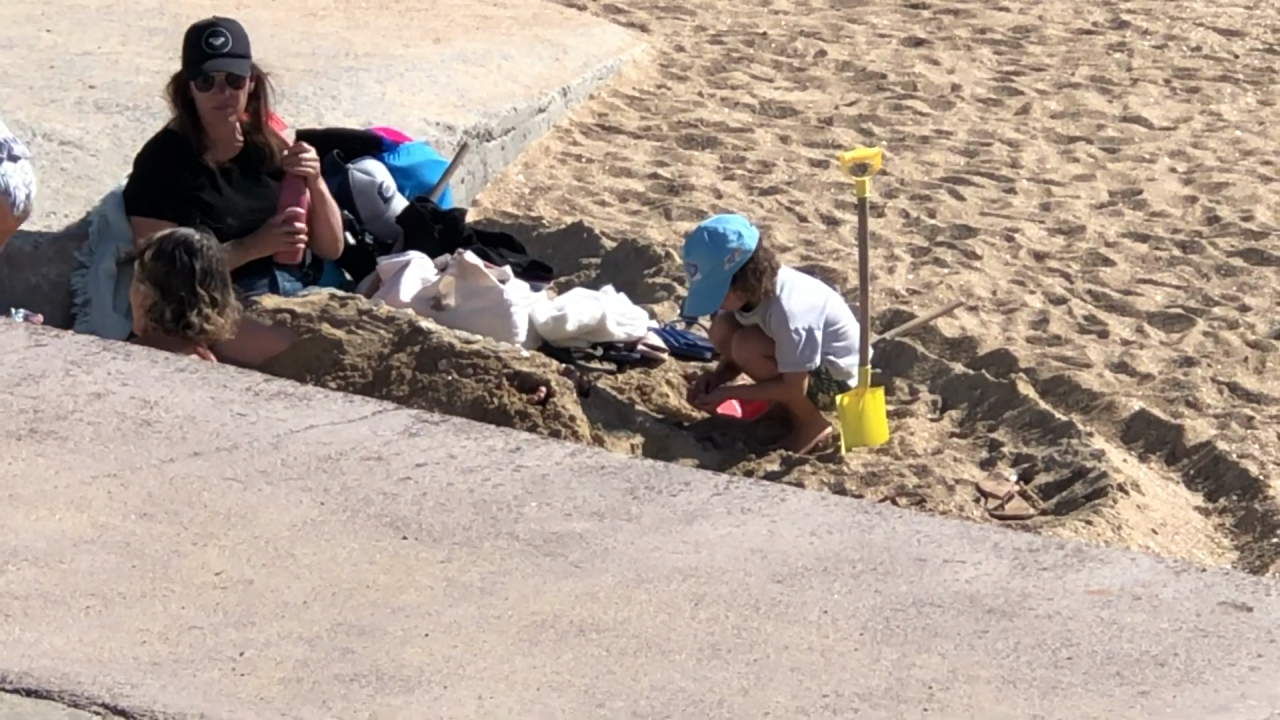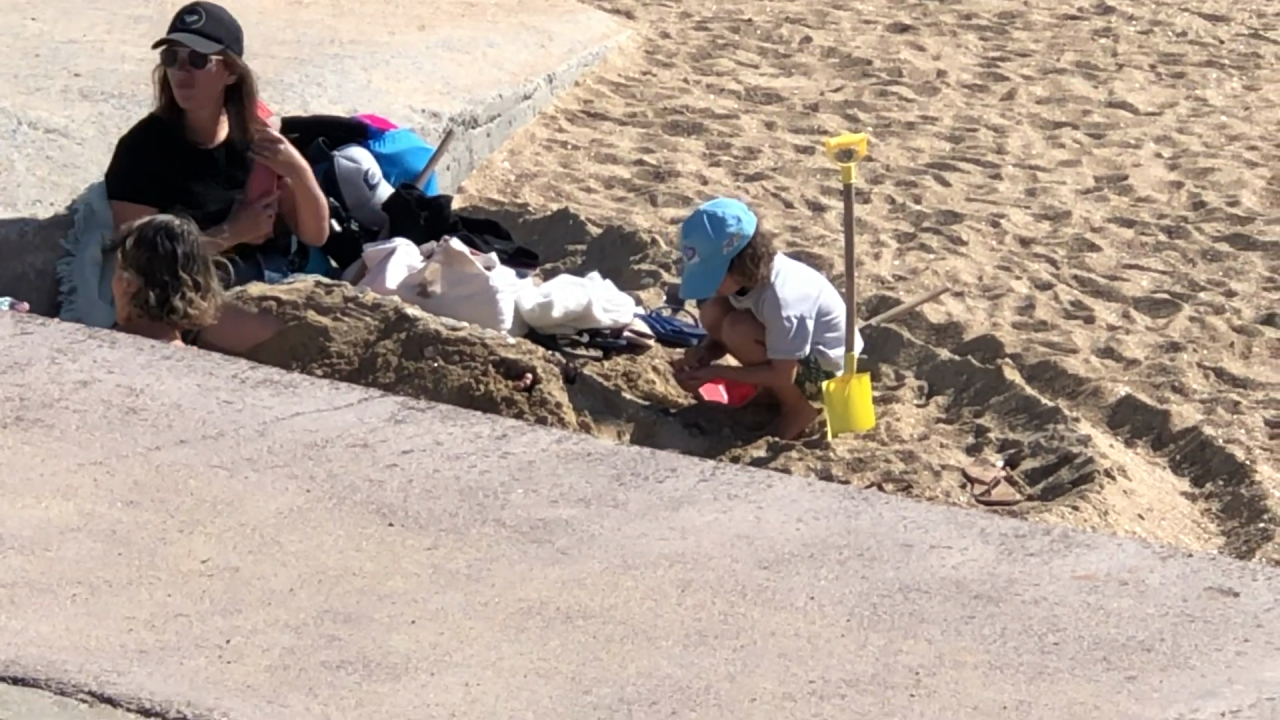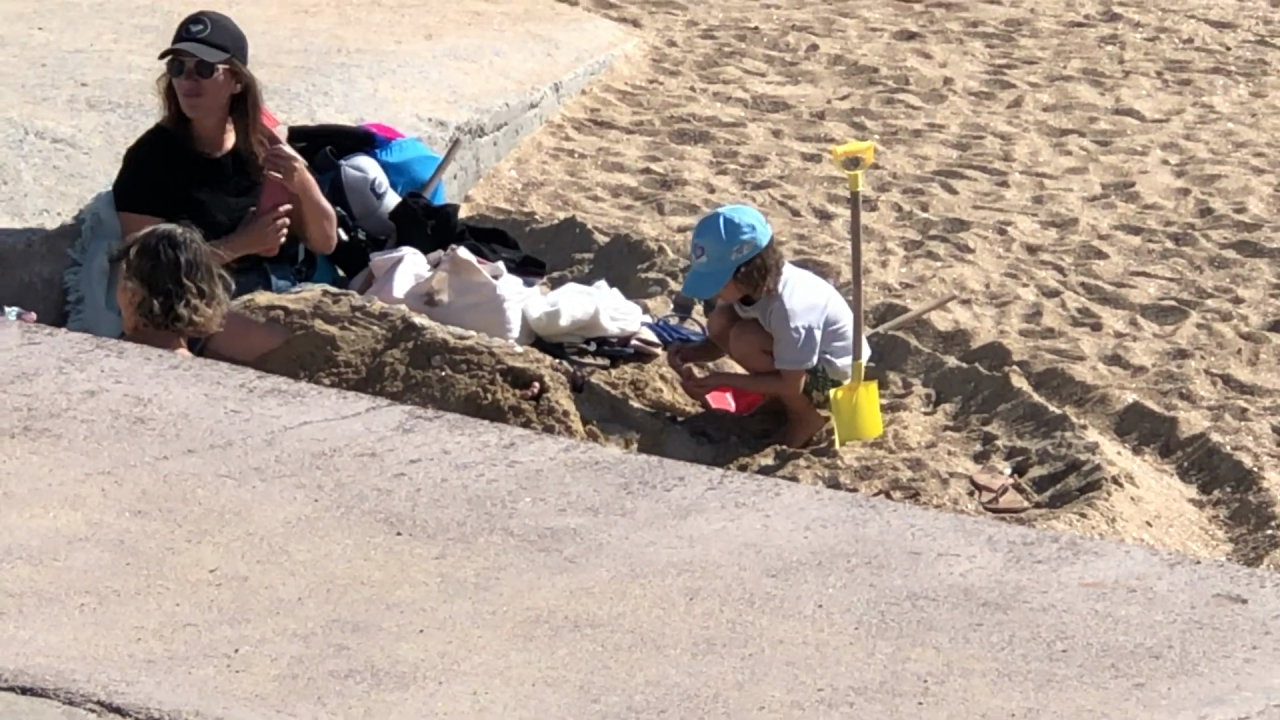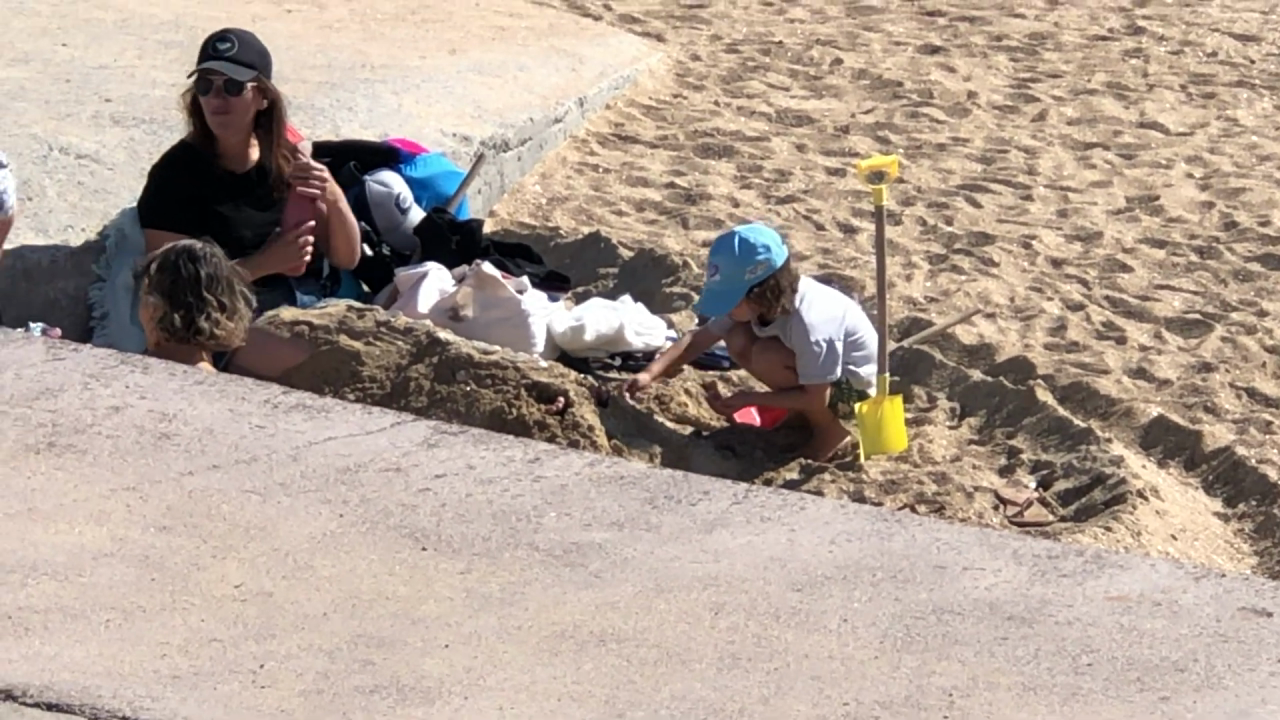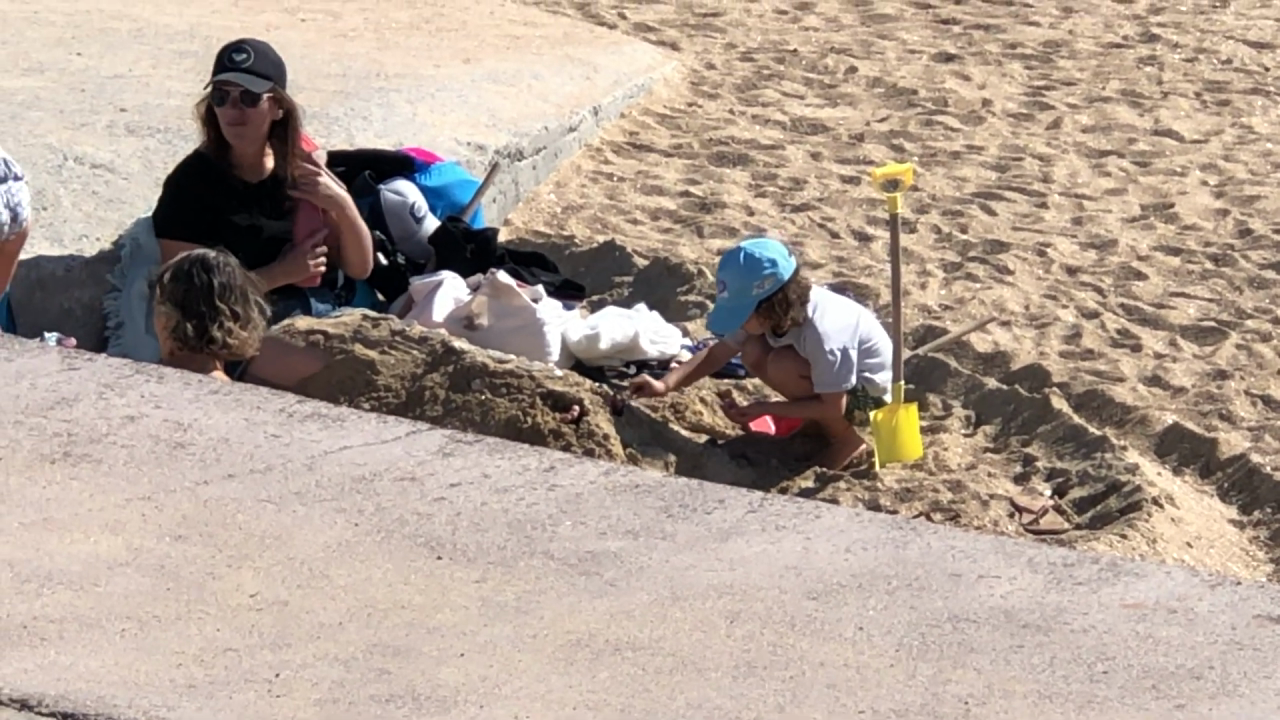
dt=0.4s
person 1, frame 1
left shoulder: (267, 146)
right shoulder: (163, 160)
left elbow: (331, 248)
left wrist: (316, 184)
right wrist: (253, 246)
left hip: (293, 293)
person 1, frame 2
left shoulder: (254, 135)
right shoulder: (143, 151)
left elbow: (315, 237)
left wrist: (299, 172)
right wrist: (231, 234)
left hip: (275, 282)
person 1, frame 3
left shoulder: (261, 144)
right shoulder: (153, 157)
left elbow: (324, 243)
left wrist: (304, 184)
right wrist: (239, 244)
left hip: (286, 291)
person 1, frame 4
left shoulder: (285, 160)
right shoulder: (177, 173)
left elbow: (346, 258)
left wrist: (334, 199)
right wrist: (264, 263)
left hip: (311, 307)
person 1, frame 5
left shoulder: (300, 169)
right shoulder: (192, 183)
left elbow: (359, 269)
left wrist: (343, 205)
right wrist: (281, 274)
left hip: (327, 315)
person 2, frame 1
left shoulder: (788, 309)
right shoulder: (750, 290)
left elbow: (794, 387)
right elbow: (734, 359)
left wrist: (728, 392)
right wrist: (717, 377)
left hip: (835, 378)
left knee: (747, 345)
right knee: (722, 330)
left ankle: (811, 423)
right ankle: (791, 406)
person 2, frame 2
left shoulder: (782, 297)
right shoulder: (743, 275)
left elbow: (782, 374)
right elbow: (721, 339)
left wrist: (716, 372)
right wrist: (704, 353)
left hip: (824, 367)
right hip: (786, 361)
left knee: (738, 329)
right knee: (712, 313)
left ankle: (797, 409)
right ankle: (775, 391)
person 2, frame 3
left shoulder: (788, 306)
right shoulder: (746, 285)
left elbow: (790, 383)
right elbow: (718, 340)
left wrist: (722, 381)
right wrist: (690, 353)
left hip: (833, 374)
right hip: (801, 367)
left knee: (746, 339)
right knee: (722, 322)
left ankle: (806, 416)
right ankle: (785, 400)
person 2, frame 4
left shoulder: (808, 322)
right shoulder: (756, 301)
left elbow: (816, 397)
right elbow: (699, 338)
left wrist: (749, 399)
right wrist: (649, 375)
left hip: (853, 384)
left knee: (766, 356)
right knee: (739, 341)
left ankle: (830, 429)
right ankle: (808, 412)
person 2, frame 5
left shoulder: (823, 331)
right shoulder: (765, 313)
left elbow: (833, 406)
right elbow: (718, 352)
left wrist: (765, 409)
right wrist: (666, 383)
left hip: (867, 392)
left knee: (781, 365)
right knee: (753, 351)
left ankle: (846, 439)
right ankle: (825, 421)
